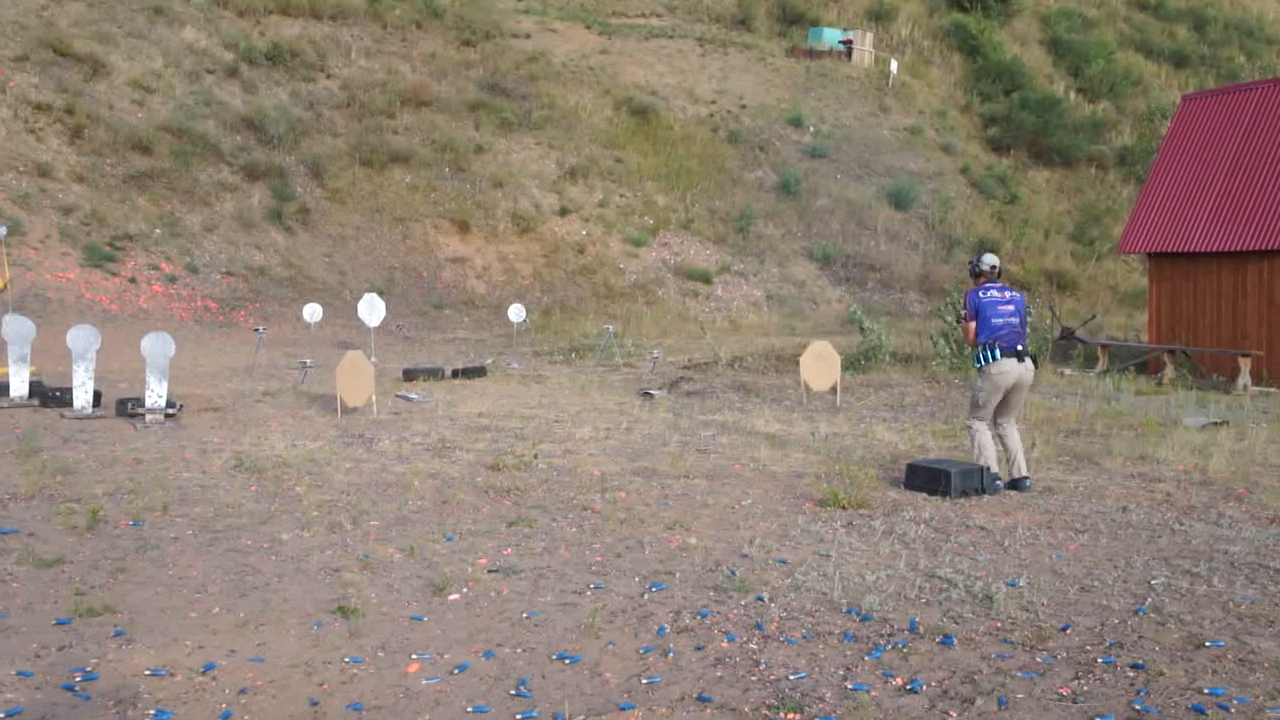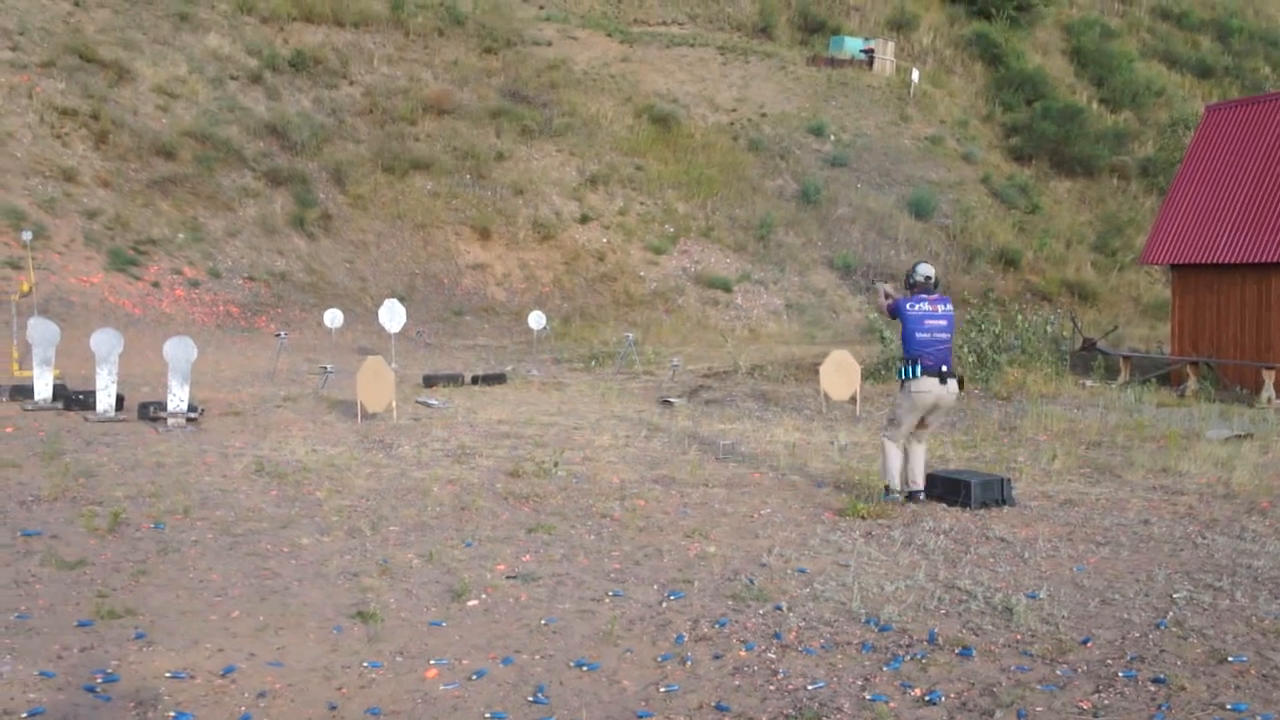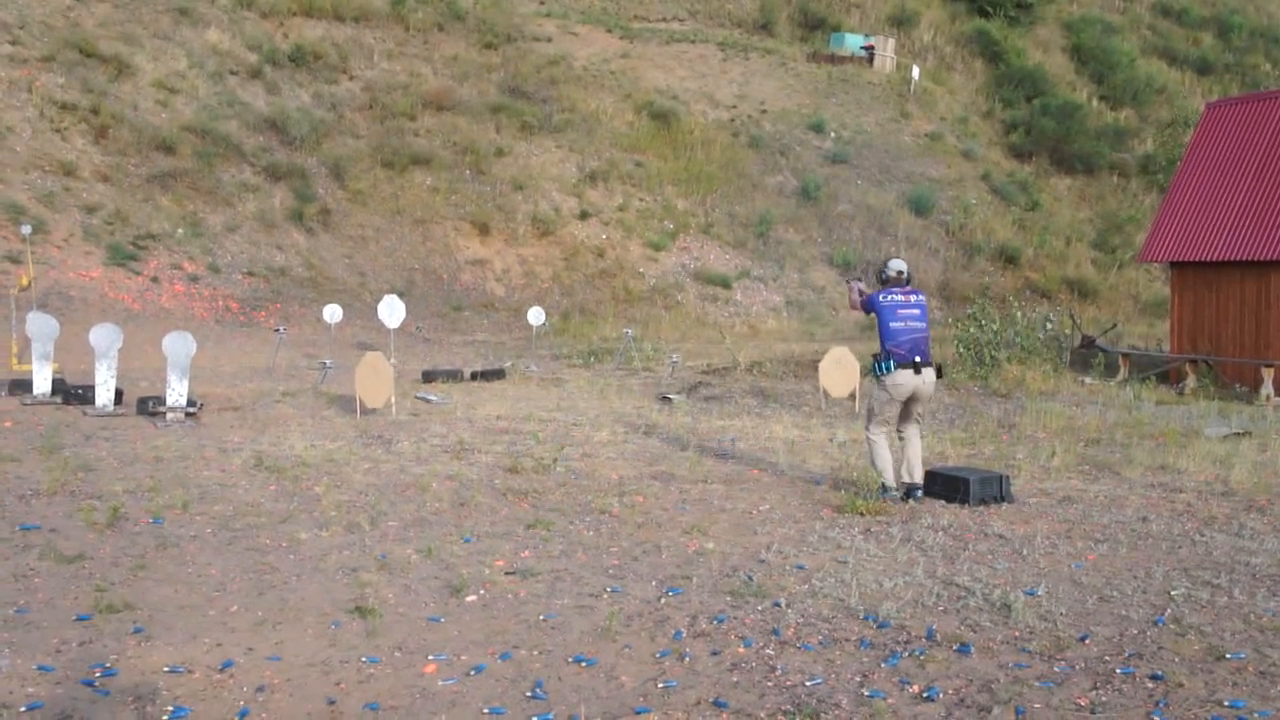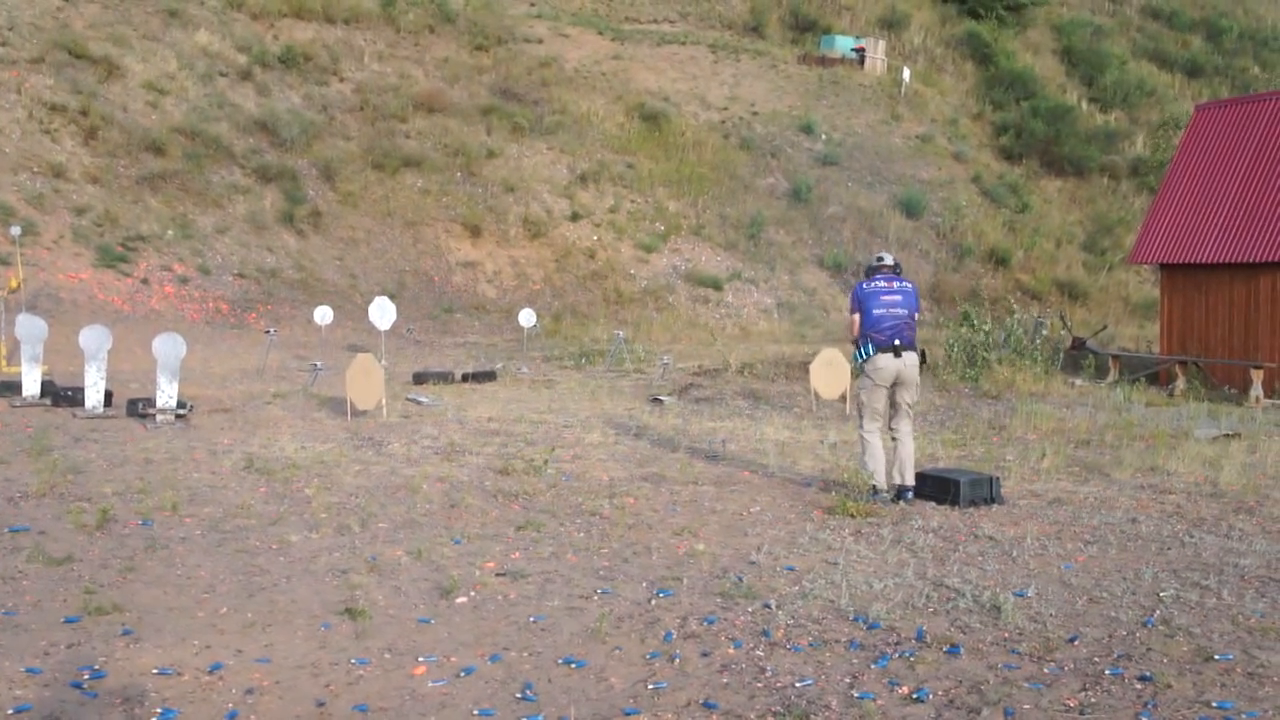
dt=1s
person 1, frame 1
left shoulder: (974, 295)
right shoulder: (1017, 295)
left elbow: (970, 339)
left wrist: (966, 323)
left hip: (996, 367)
right hip: (1025, 366)
left knee: (978, 423)
right knee: (1006, 423)
left ankle: (991, 476)
right ankle: (1020, 476)
person 1, frame 2
left shoulder: (905, 305)
right shoulder: (947, 304)
left elbow: (885, 308)
left wrist: (882, 293)
right wrist: (893, 293)
left hip: (919, 385)
right hip: (949, 386)
left knee: (892, 437)
right knee: (917, 435)
left ankle: (893, 490)
right ankle: (917, 489)
person 1, frame 3
left shoulder: (879, 298)
right shoulder: (920, 297)
left elbow: (855, 305)
left wrist: (854, 290)
left hip: (896, 376)
right hip: (926, 375)
left knee: (876, 430)
right knee: (910, 429)
left ankle: (889, 486)
right ankle: (914, 484)
person 1, frame 4
left shoulder: (861, 289)
right shoulder: (910, 287)
left elbow: (854, 333)
right elbow: (912, 323)
left hip: (877, 360)
right hip: (909, 359)
left knee: (871, 428)
right knee: (903, 427)
left ankle: (880, 488)
right ankle: (906, 487)
